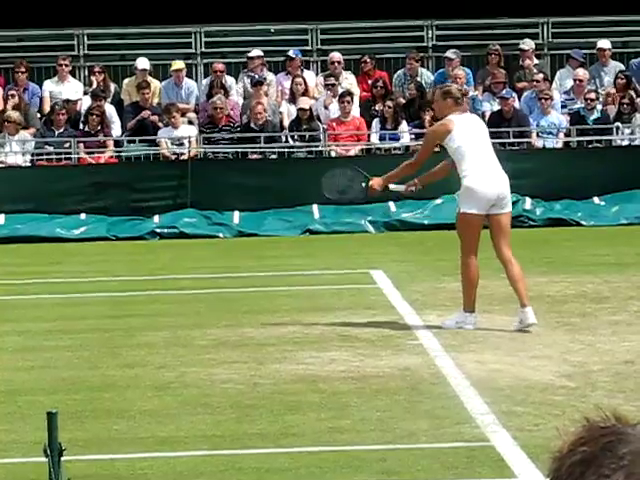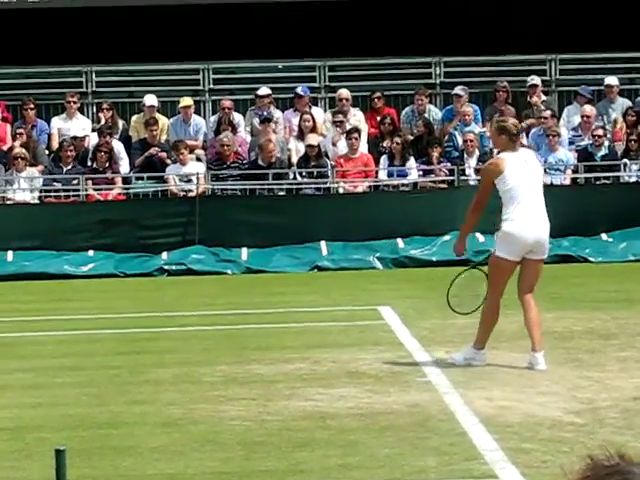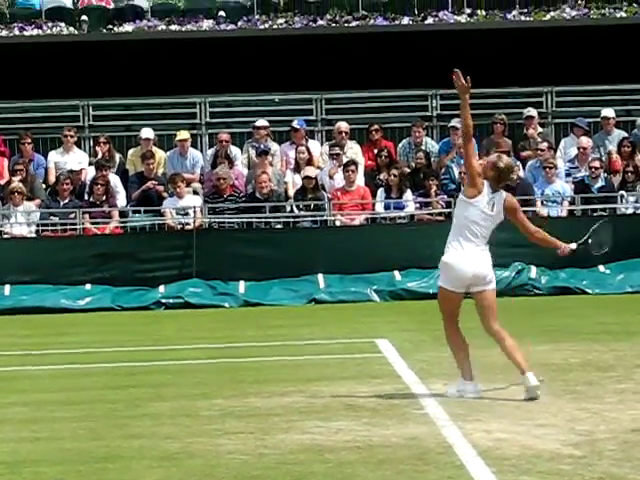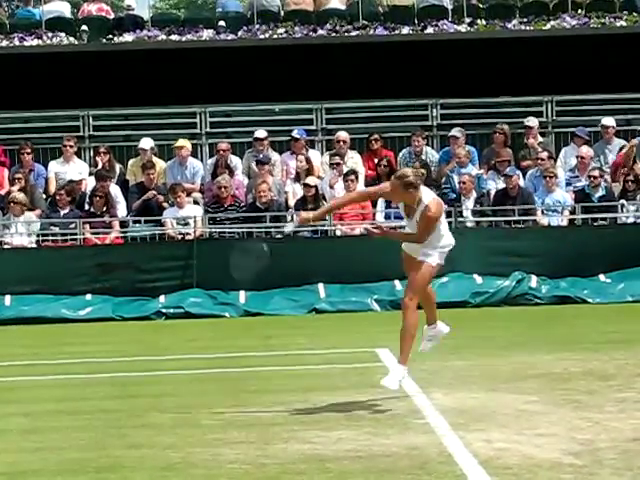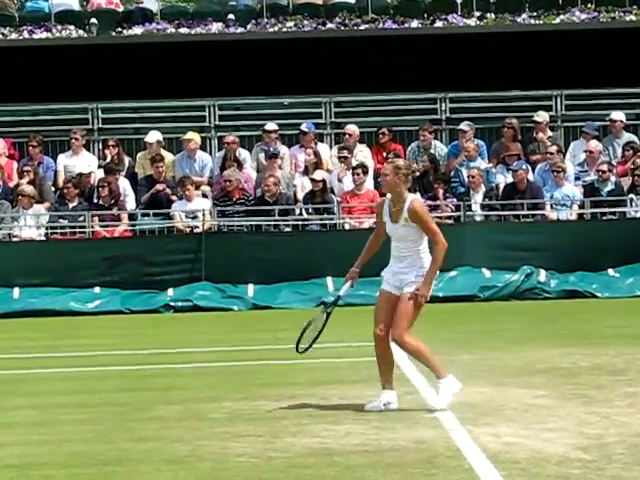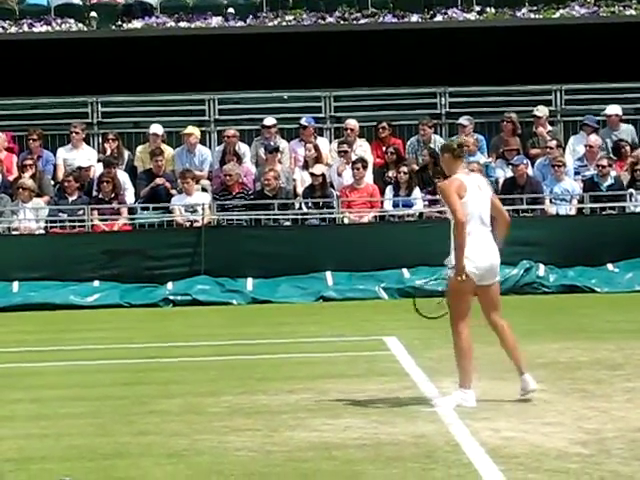
dt=0.7s
person 1, frame 1
left shoulder: (442, 127)
right shoulder: (476, 120)
left elbow: (415, 163)
left wrist: (383, 180)
right wrist: (419, 182)
left hip: (477, 188)
right hip: (500, 183)
left knee: (469, 255)
right knee: (505, 252)
left ankle: (468, 315)
right ankle: (526, 310)
person 1, frame 2
left shoulder: (495, 165)
right shoulder: (532, 156)
left elbow: (477, 207)
left wrist: (461, 238)
left hip: (516, 232)
right hip: (541, 230)
left knee: (493, 295)
right knee: (526, 295)
left ankle: (477, 351)
right ankle: (537, 354)
person 1, frame 3
left shoulder: (476, 185)
right shoulder: (508, 201)
left elbow: (467, 140)
right elbow: (534, 232)
left wrist: (463, 99)
right wrist: (561, 246)
left hip: (456, 264)
right hip: (482, 267)
left knee: (450, 324)
right knee: (493, 327)
left ankle: (468, 382)
right ankle: (528, 377)
person 1, frame 4
left shoulder: (431, 208)
right shoulder: (394, 190)
left elbow: (421, 237)
right elbow: (356, 195)
left wrist: (391, 234)
right wrist: (318, 213)
left hip: (433, 247)
right hip: (412, 242)
left knee: (409, 301)
right knee: (418, 287)
left ankle: (400, 368)
right ankle: (434, 325)
person 1, frame 5
left shoulder: (415, 206)
right shoulder: (383, 204)
left elbow: (440, 243)
right elbow: (378, 236)
left wrist: (428, 282)
right wrist: (358, 265)
left hip: (415, 278)
right hip: (393, 275)
left knee: (400, 336)
right knee: (380, 335)
left ankle: (446, 380)
right ankle: (387, 394)
person 1, frame 6
left shoulder: (449, 185)
right shoulder: (481, 181)
left elbow: (460, 220)
right elbow: (504, 219)
left wrist: (458, 262)
left hip: (469, 259)
right hip: (489, 254)
left knee: (459, 325)
right knee: (496, 319)
left ankle: (465, 391)
right ankle: (525, 377)
